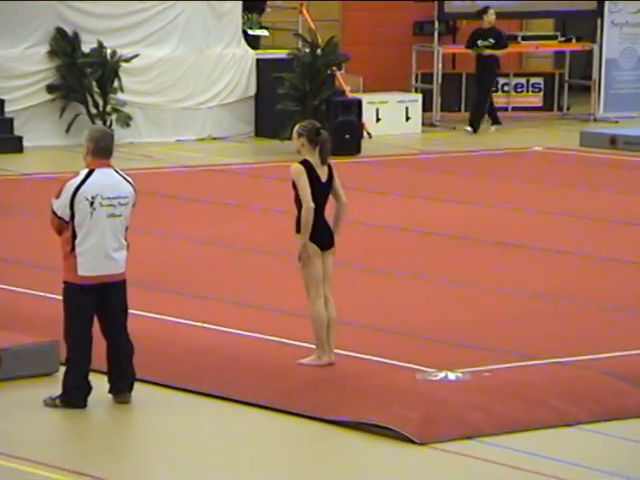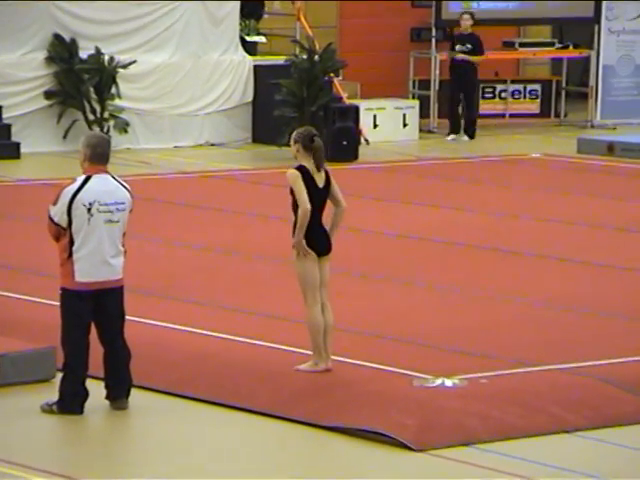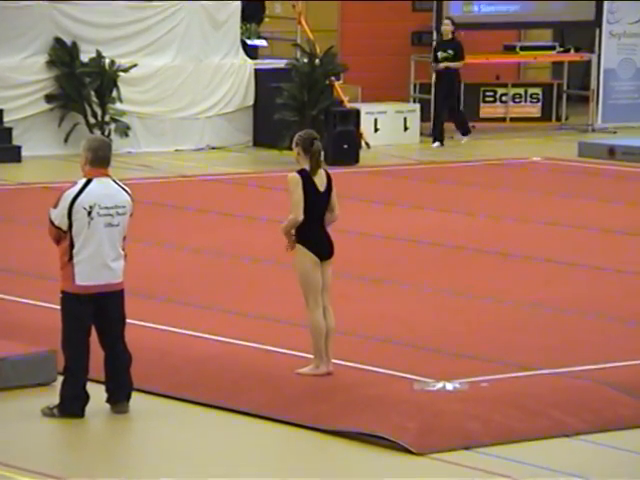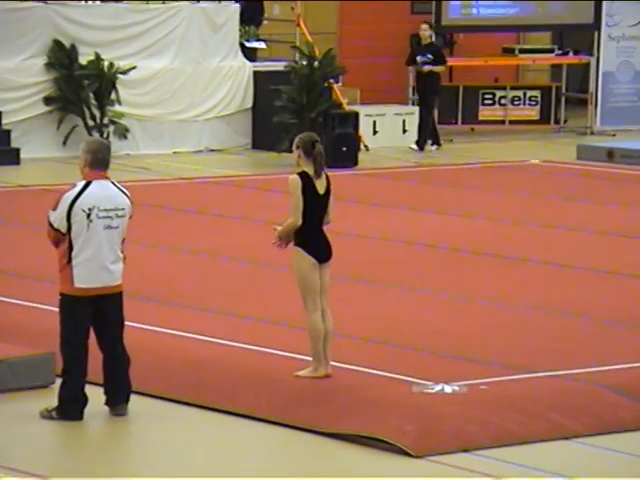
dt=0.3s
person 1, frame 1
left shoulder: (76, 185)
right shoulder: (127, 185)
left elbow: (57, 224)
left hip: (81, 273)
right hip: (115, 271)
left knee: (78, 336)
right knee: (117, 332)
left ankle: (74, 395)
right ankle: (122, 388)
person 1, frame 2
left shoulder: (74, 192)
right shoulder: (124, 191)
left elbow: (54, 230)
left hip: (79, 279)
right hip: (112, 277)
left knee: (75, 342)
right knee: (114, 338)
left ankle: (71, 401)
right ankle: (119, 394)
person 1, frame 3
left shoulder: (74, 195)
right shoulder: (124, 194)
left elbow: (55, 233)
left hip: (79, 283)
right hip: (113, 280)
left knee: (76, 346)
right knee: (115, 342)
left ankle: (72, 404)
right ankle: (120, 397)
person 1, frame 4
left shoulder: (73, 197)
right shoulder: (123, 197)
left elbow: (54, 235)
left hip: (77, 284)
right hip: (111, 283)
left knee: (74, 348)
right knee: (113, 344)
left ankle: (70, 406)
right ankle: (119, 400)
person 2, frame 1
left shoulder: (299, 168)
right shoulder: (327, 166)
left elbow: (308, 206)
right elbow: (342, 202)
left wrist: (304, 241)
right wrist: (334, 233)
left hip: (312, 236)
right hip: (326, 234)
left knee: (315, 296)
right knee: (326, 294)
left ankle: (321, 354)
right ankle: (329, 350)
person 2, frame 2
left shoulder: (295, 174)
right shoulder: (324, 172)
left elbow: (305, 208)
right elbow: (341, 206)
left wrist: (297, 238)
right wrist: (329, 234)
left hip: (308, 240)
right hip: (323, 239)
left knee: (312, 303)
right knee: (323, 300)
left ankle: (318, 359)
right ankle: (326, 357)
person 2, frame 3
left shoulder: (296, 177)
right shoulder: (326, 176)
left elbow: (298, 216)
right elbow: (333, 215)
left wrist: (286, 230)
left hip: (308, 246)
right hip: (325, 242)
left knee: (313, 306)
right knee: (324, 304)
left ankle: (319, 363)
right ankle: (326, 360)
person 2, frame 4
left shoulder: (296, 180)
right shoulder: (325, 178)
left elbow: (296, 221)
right elbow: (327, 218)
left wrist: (283, 233)
left hip: (306, 248)
right hip: (323, 245)
left knee: (312, 309)
right knee: (323, 307)
left ankle: (317, 365)
right ankle: (325, 363)
person 3, frame 1
left shoulder: (497, 33)
right shoulder: (476, 33)
left elbow: (503, 51)
right elbow: (469, 50)
left wrist: (490, 52)
right wrist: (475, 52)
left hip: (491, 68)
right hip: (480, 68)
left knee: (482, 96)
right knee: (485, 96)
left ankle: (473, 125)
right ankle: (496, 121)
person 3, frame 2
left shoulder: (475, 38)
right shoulder: (456, 37)
left elbow: (479, 58)
left wrist: (464, 56)
right wrist: (451, 56)
left hip: (470, 75)
right hip: (456, 73)
left knee: (470, 104)
right knee: (453, 102)
left ankle: (469, 132)
right ankle: (454, 131)
person 3, frame 3
left shoulder: (456, 44)
right shoulder: (438, 44)
left elbow: (460, 64)
left wrist: (446, 64)
right wrist: (435, 67)
left hip: (453, 81)
right hip: (440, 80)
left knee: (453, 109)
right knee: (438, 109)
left ankle: (465, 131)
right ankle: (438, 139)
person 3, frame 4
left shoulder: (436, 48)
right shoulder: (416, 49)
left elbow: (442, 68)
right elbow: (411, 66)
left wrist: (430, 68)
right wrist: (413, 70)
left hip: (432, 85)
right hip: (420, 85)
left knee: (426, 113)
right knee: (426, 113)
left ankle: (420, 143)
right ankle: (436, 141)
